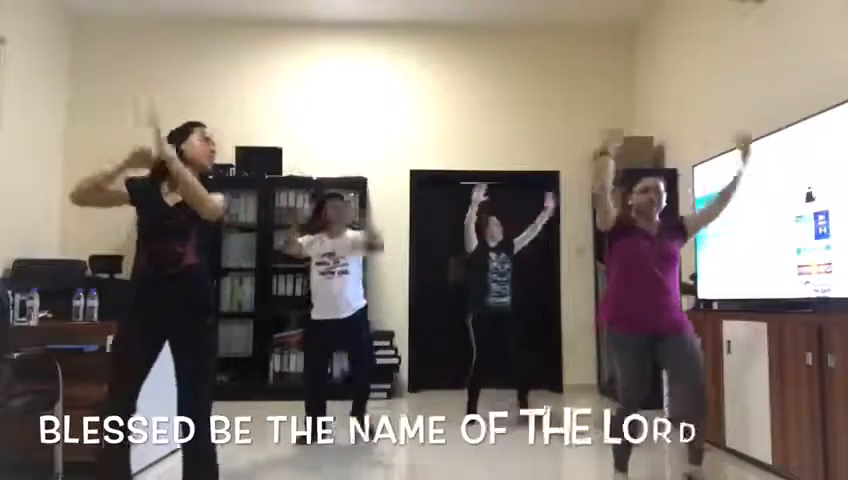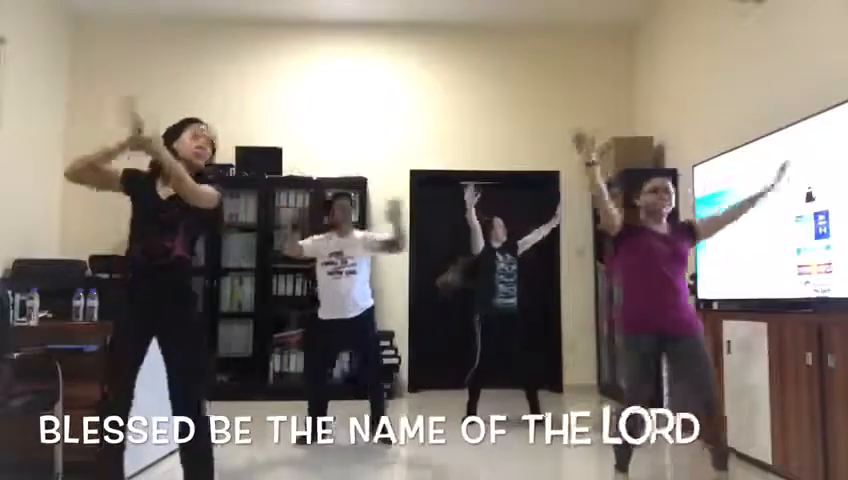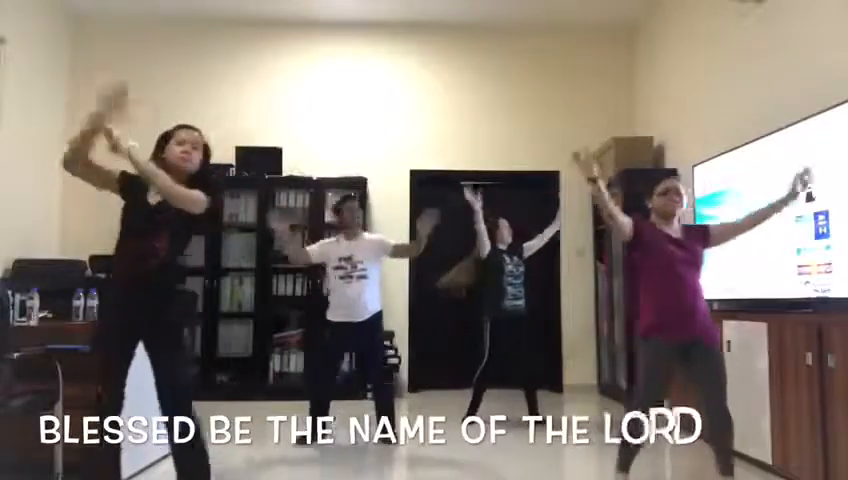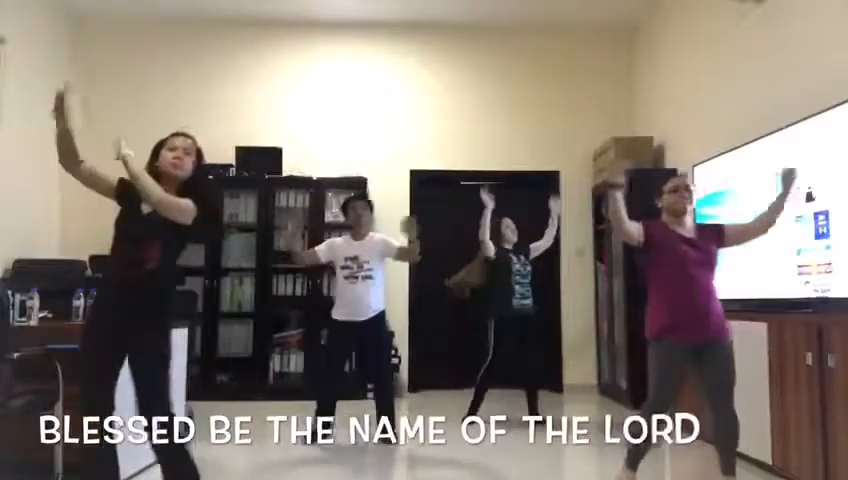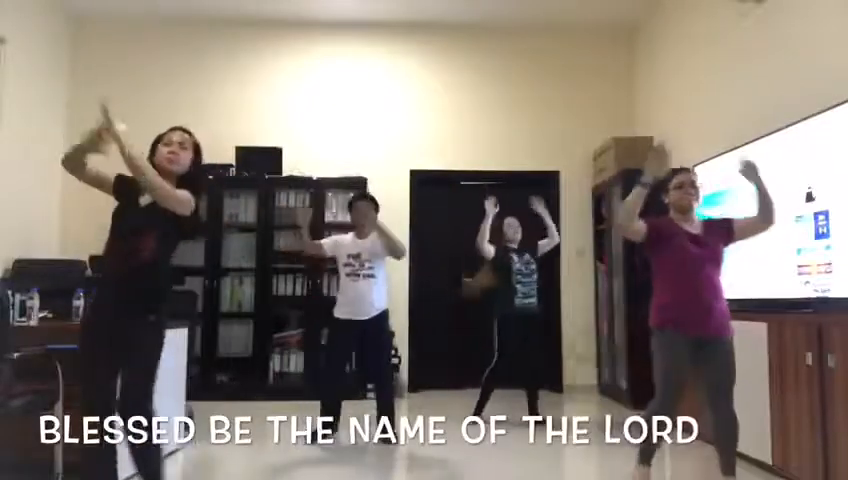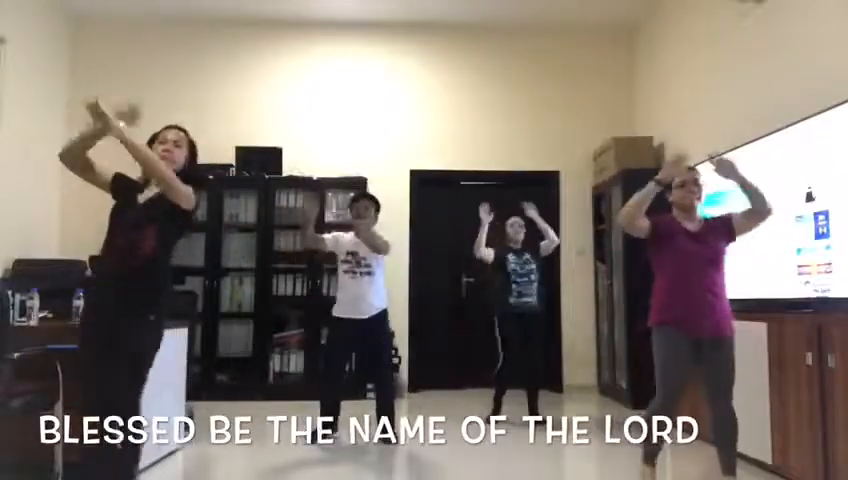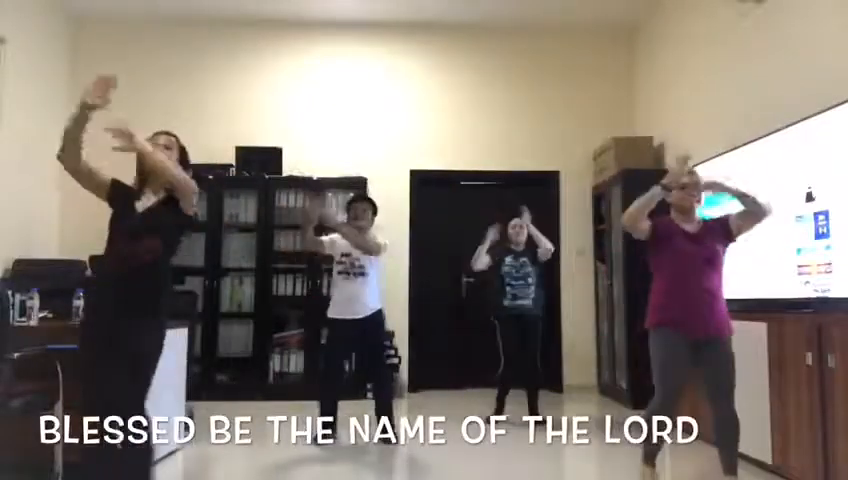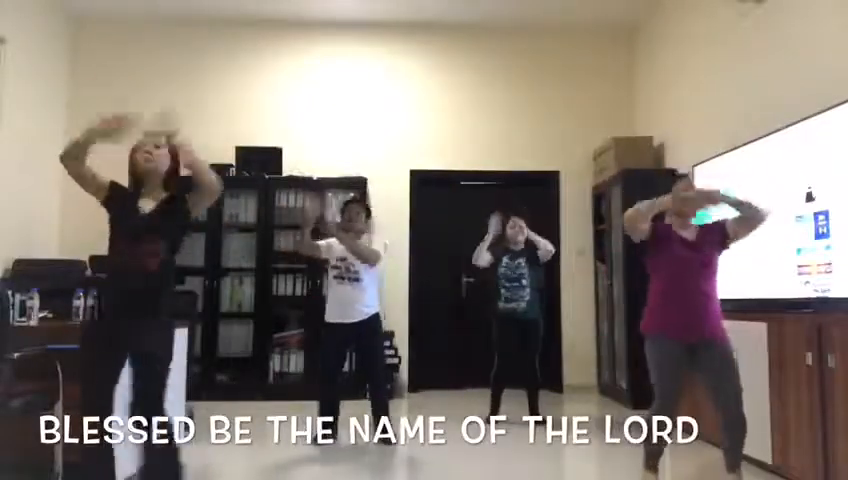
dt=0.1s
person 1, frame 1
left shoulder: (214, 197)
right shoulder: (142, 189)
left elbow: (207, 209)
right elbow: (80, 196)
left wrist: (169, 158)
right wrist: (128, 163)
left hip: (191, 313)
right hip: (144, 309)
left knee: (194, 412)
right knee: (117, 406)
person 1, frame 2
left shoulder: (206, 190)
right shoulder: (138, 181)
left elbow: (193, 195)
right elbow: (74, 173)
left wrist: (157, 147)
right wrist: (125, 144)
left hip: (179, 305)
right hip: (133, 302)
left knee: (188, 408)
right knee: (114, 403)
person 1, frame 3
left shoulder: (198, 197)
right shoulder: (131, 186)
left elbow: (170, 192)
right elbow: (73, 164)
left wrist: (127, 149)
right wrist: (98, 119)
left hip: (161, 310)
right hip: (118, 307)
left knee: (176, 406)
right knee: (106, 407)
person 1, frame 4
left shoulder: (189, 206)
right shoulder: (128, 193)
left elbow: (159, 202)
right elbow: (72, 165)
left wrist: (128, 157)
right wrist: (62, 120)
left hip: (150, 318)
right hip: (106, 313)
left knee: (155, 412)
right knee: (95, 410)
person 1, frame 5
left shoulder: (185, 199)
right shoulder: (127, 189)
left elbow: (157, 187)
right elbow: (72, 164)
left wrist: (119, 139)
right wrist: (98, 136)
left hip: (144, 313)
right hip: (103, 308)
left knee: (134, 406)
right knee: (95, 407)
person 1, frame 6
left shoulder: (184, 195)
right shoulder: (125, 187)
left elbow: (162, 177)
right elbow: (70, 159)
left wrist: (120, 130)
right wrist: (101, 127)
left hip: (143, 313)
right hip: (101, 307)
left knee: (123, 407)
right knee: (97, 407)
person 1, frame 7
left shoulder: (181, 203)
right shoulder: (121, 194)
left elbow: (186, 185)
right elbow: (69, 159)
left wrist: (137, 144)
right wrist: (84, 110)
left hip: (144, 315)
right hip: (101, 310)
left knee: (128, 407)
right knee: (95, 411)
person 1, frame 8
left shoulder: (182, 203)
right shoulder: (119, 198)
left elbow: (212, 184)
right elbow: (70, 161)
left wrist: (177, 142)
right wrist: (96, 134)
left hip: (153, 318)
right hip: (108, 315)
left knee: (148, 409)
right knee: (94, 411)
person 2, frame 1
left shoulder: (675, 229)
right shoulder: (618, 228)
left elbow: (717, 206)
right elbow: (602, 192)
left wrist: (741, 168)
right wrist: (607, 153)
left hip: (672, 325)
right hip: (628, 328)
left knee: (695, 393)
right knee: (631, 401)
person 2, frame 2
left shoulder: (684, 232)
right shoulder: (624, 230)
left elbow: (729, 216)
right elbow: (603, 200)
left wrist: (767, 188)
right wrist: (591, 162)
left hip: (684, 327)
right hip: (639, 330)
left knee: (707, 400)
right knee: (635, 402)
person 2, frame 3
left shoulder: (697, 234)
right shoulder: (639, 230)
left elbow: (745, 224)
right elbow: (612, 216)
left wrist: (787, 198)
right wrist: (596, 182)
left hip: (700, 331)
right hip: (658, 332)
left knee: (717, 405)
right knee: (645, 404)
person 2, frame 4
left shoulder: (710, 234)
right shoulder: (651, 233)
left elbow: (758, 227)
right elbow: (621, 226)
left wrist: (784, 194)
right wrist: (616, 188)
left hip: (713, 332)
right hip: (669, 334)
left knee: (724, 409)
right knee: (657, 406)
person 2, frame 5
left shoulder: (717, 229)
right shoulder: (658, 229)
left elbow: (766, 221)
right elbow: (624, 224)
left wrist: (757, 183)
right wrist: (647, 180)
left hip: (715, 329)
right hip: (672, 327)
left knee: (723, 404)
right knee: (666, 400)
person 2, frame 6
left shoulder: (719, 227)
right shoulder: (659, 227)
left elbow: (762, 211)
right elbow: (626, 220)
left wrist: (737, 177)
right wrist: (659, 180)
left hip: (716, 328)
right hip: (672, 327)
left knee: (722, 404)
right knee: (667, 399)
person 2, frame 7
left shoulder: (718, 229)
right shoulder: (658, 229)
left elbow: (761, 212)
right elbow: (628, 220)
left wrist: (725, 189)
right wrist: (665, 183)
left hip: (714, 329)
right hip: (669, 327)
left knee: (725, 405)
right knee: (666, 402)
person 2, frame 8
left shoulder: (714, 233)
right shoulder: (656, 233)
left elbow: (758, 217)
right elbow: (630, 220)
left wrist: (722, 198)
right wrist: (671, 198)
left hip: (709, 334)
right hip: (665, 334)
left knee: (733, 407)
right knee: (666, 406)
person 3, frame 1
left shoulder: (355, 238)
right shoulder: (312, 242)
left elbow: (377, 245)
right elbow: (290, 248)
left wrist: (356, 221)
right wrist: (296, 224)
left hip: (354, 315)
right hip: (322, 318)
left knee: (363, 370)
right knee: (315, 374)
left ankle: (359, 417)
right ankle: (315, 428)
person 3, frame 2
left shoulder: (366, 238)
right shoulder: (319, 242)
left elbow: (397, 246)
right elbow: (291, 251)
left wrist: (396, 222)
right wrist: (288, 227)
left hip: (361, 315)
right hip: (328, 318)
left knee: (372, 372)
right knee: (316, 373)
left ankle: (379, 425)
right ankle: (314, 428)
person 3, frame 3
left shoulder: (375, 242)
right shoulder: (328, 246)
left elbow: (409, 252)
right elbow: (298, 258)
left wrist: (422, 234)
right wrist: (284, 237)
left hip: (369, 320)
right hip: (337, 321)
left knee: (378, 376)
right knee: (322, 375)
left ankle: (386, 427)
right ankle: (315, 427)
person 3, frame 4
left shoulder: (381, 242)
right shoulder: (335, 245)
left elbow: (411, 256)
right elbow: (305, 259)
left wrist: (413, 236)
right wrist: (294, 238)
left hip: (373, 319)
right hip: (342, 320)
left knee: (382, 375)
right knee: (330, 374)
left ankle: (386, 428)
person 3, frame 5
left shoulder: (382, 240)
right shoulder: (340, 241)
left elbow: (400, 253)
right elbow: (311, 249)
left wrist: (379, 228)
right wrist: (304, 228)
left hip: (375, 318)
right hip: (343, 318)
left knee: (382, 374)
right knee: (332, 373)
left ankle: (387, 426)
right ankle: (327, 425)
person 3, frame 6
left shoulder: (376, 239)
right shoulder: (340, 239)
left elbow: (381, 247)
right elbow: (313, 242)
left wrist: (363, 226)
right wrist: (309, 221)
left hip: (375, 317)
right hip: (343, 317)
left knee: (382, 373)
right knee: (331, 372)
left ankle: (387, 427)
right ankle: (327, 425)
person 3, frame 7
left shoulder: (375, 241)
right shoulder: (335, 241)
left elbow: (369, 249)
right elbow: (310, 244)
left wrist: (337, 225)
right wrist: (310, 222)
left hip: (370, 317)
right hip: (338, 318)
left knee: (380, 374)
right knee: (330, 374)
left ankle: (385, 426)
right ankle: (328, 427)
person 3, frame 8
left shoulder: (372, 247)
right shoulder: (332, 245)
left elbow: (370, 258)
right elbow: (306, 249)
left wrist: (336, 233)
right wrist: (308, 225)
left hip: (367, 320)
right hip: (335, 321)
left knee: (376, 375)
right knee: (328, 376)
right ankle: (328, 428)
person 4, frame 1
left shoulder: (508, 248)
right shoulder: (476, 249)
left elbow: (532, 231)
right elbow: (469, 226)
left wrist: (547, 211)
right wrist: (475, 203)
left hip: (506, 314)
right hip: (482, 314)
left knee: (515, 358)
right knee: (480, 361)
left ankle: (524, 403)
right ankle: (471, 410)
person 4, frame 2
left shoulder: (512, 249)
right shoulder: (481, 251)
left elbow: (536, 235)
right elbow: (476, 228)
left wrist: (556, 219)
right wrist: (469, 207)
left hip: (510, 315)
right hip: (488, 316)
left knee: (522, 360)
right knee: (483, 362)
left ankle: (535, 409)
right ankle: (471, 410)
person 4, frame 3
left shoulder: (518, 252)
right shoulder: (488, 253)
left elbow: (542, 239)
right elbow: (481, 233)
left wrist: (558, 220)
right wrist: (477, 209)
left hip: (520, 317)
right hip: (497, 318)
left knee: (529, 363)
right knee: (490, 364)
left ankle: (533, 411)
right ankle: (471, 411)
person 4, frame 4
left shoulder: (524, 252)
right shoulder: (495, 253)
left elbow: (547, 240)
right elbow: (484, 238)
left wrist: (554, 215)
right wrist: (488, 210)
left hip: (527, 316)
right hip: (503, 317)
left knee: (532, 364)
right knee: (494, 361)
left ankle: (534, 411)
right ankle: (473, 410)
person 4, frame 5
left shoulder: (531, 251)
right shoulder: (499, 252)
left elbow: (555, 239)
right elbow: (481, 246)
left wrist: (543, 213)
right wrist: (489, 217)
left hip: (532, 315)
right hip: (508, 315)
left knee: (533, 362)
right knee: (500, 361)
left ankle: (533, 411)
right ankle: (479, 409)
person 4, frame 6
left shoulder: (533, 250)
right shoulder: (500, 252)
left elbow: (554, 241)
right elbow: (479, 252)
left wrist: (535, 217)
right wrist: (485, 224)
left hip: (533, 315)
right hip: (508, 315)
left knee: (534, 362)
right knee: (508, 362)
left ankle: (534, 411)
right ankle: (496, 409)
person 4, frame 7
left shoulder: (534, 253)
right shoulder: (499, 253)
left elbow: (550, 249)
right elbow: (475, 265)
left wrist: (531, 227)
right wrist: (487, 241)
left hip: (533, 317)
right hip: (507, 316)
left knee: (532, 363)
right knee: (509, 363)
left ankle: (534, 411)
right ankle: (498, 410)
person 4, frame 8
left shoulder: (533, 254)
right shoulder: (498, 252)
left elbow: (550, 250)
right elbow: (477, 261)
left wrist: (529, 233)
right wrist: (490, 234)
left hip: (530, 318)
right hip: (504, 318)
left knee: (530, 364)
right knee: (502, 362)
left ankle: (534, 411)
right ankle: (494, 411)
